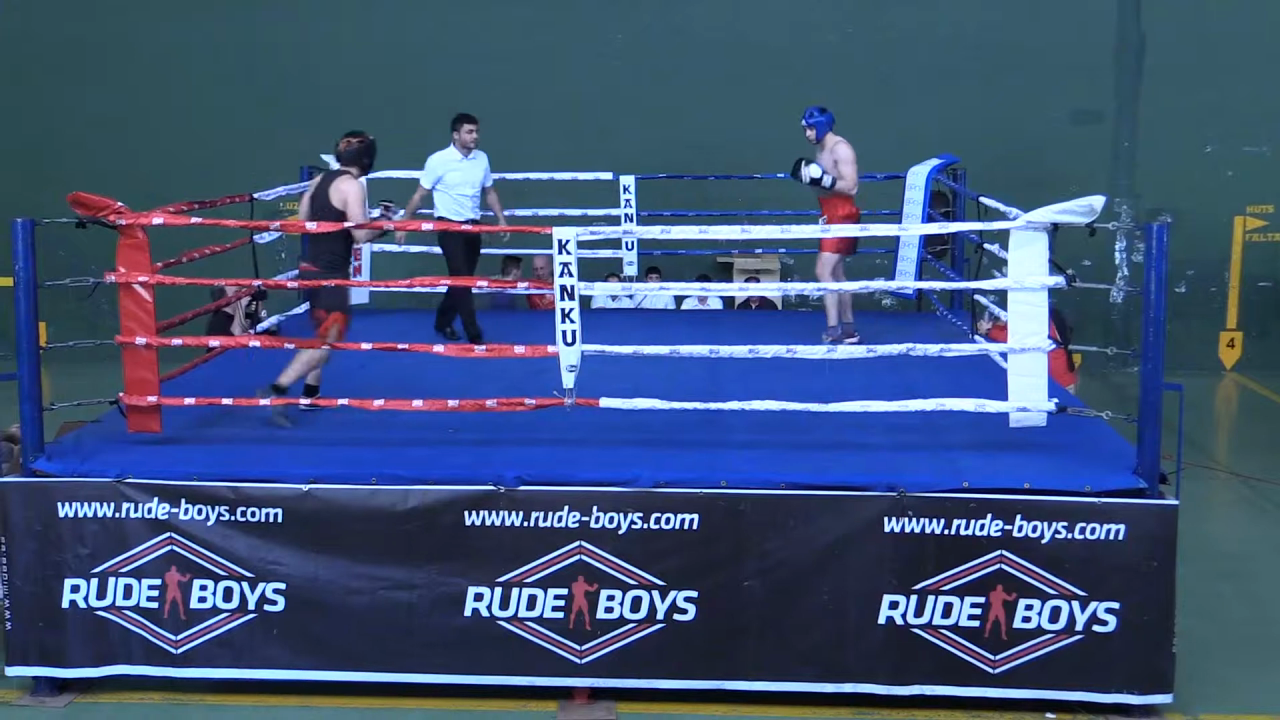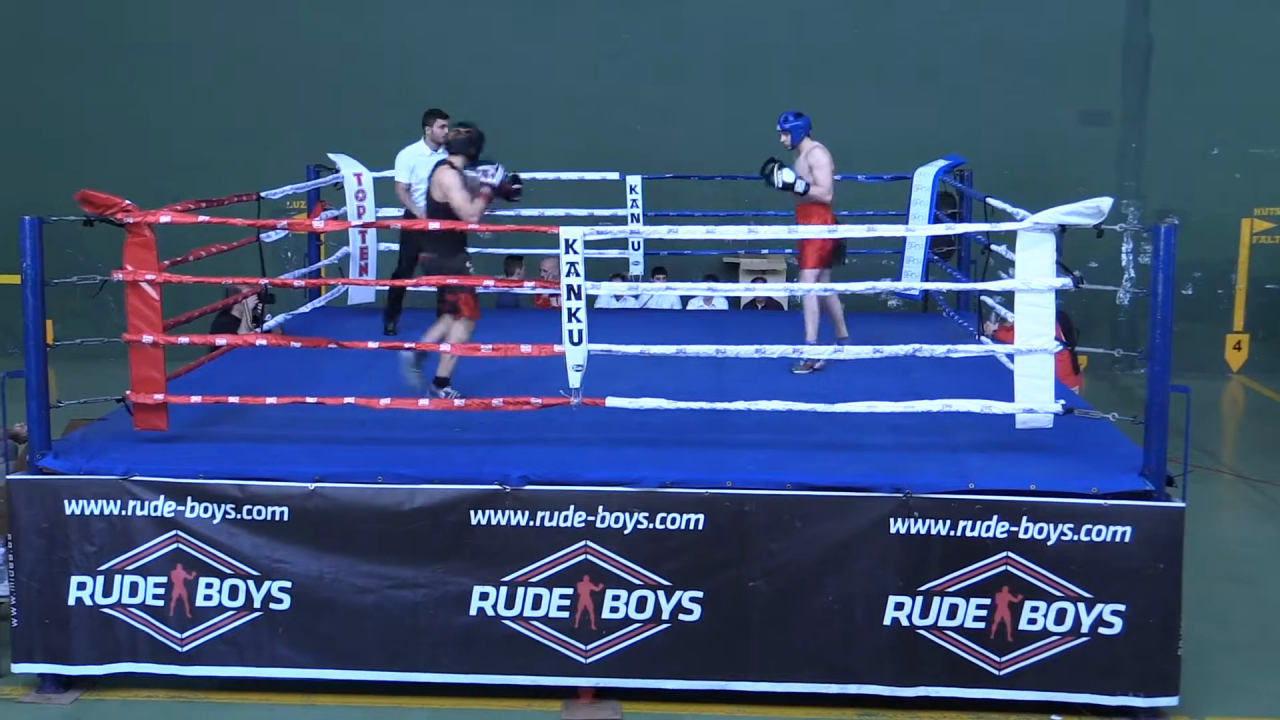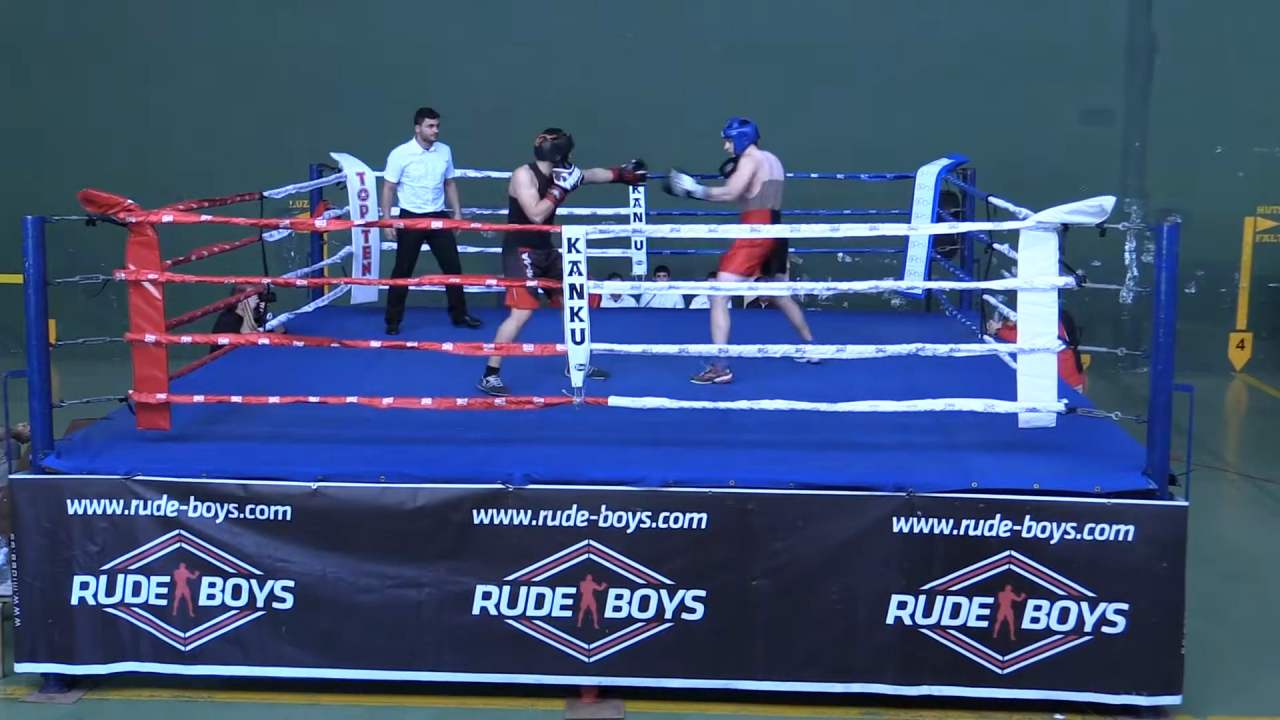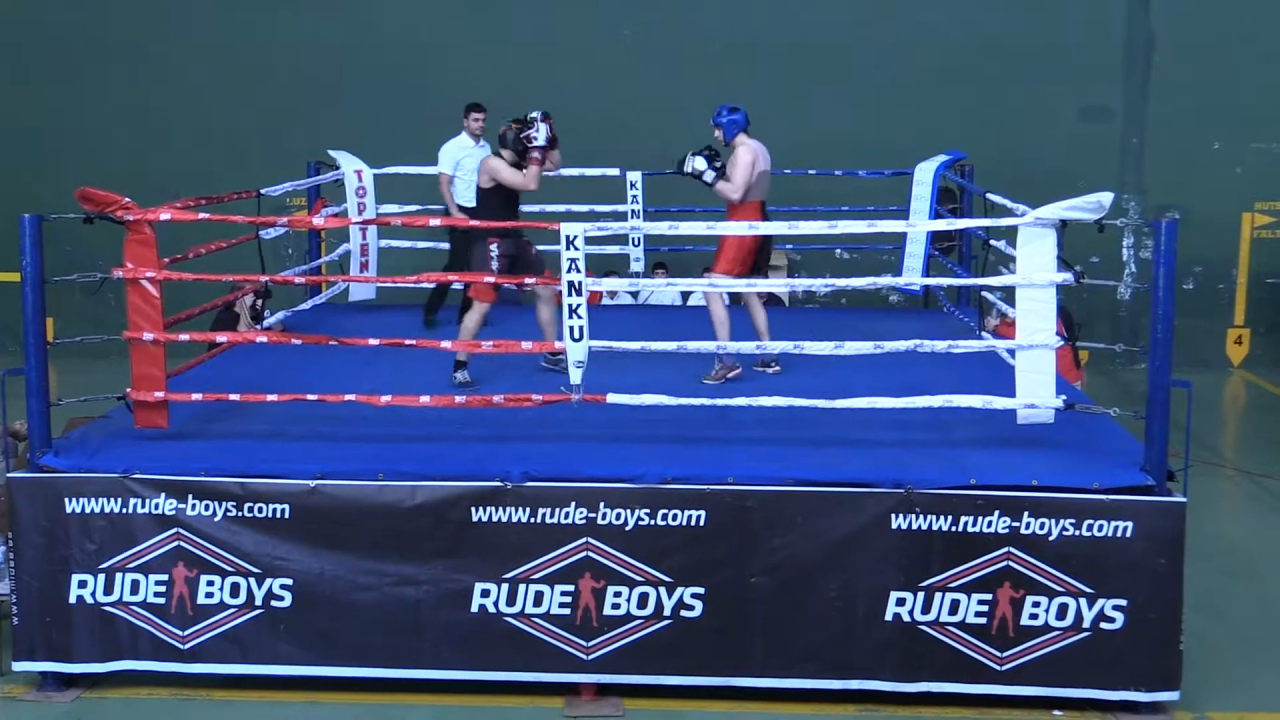
dt=0.5s
person 1, frame 1
left shoulder: (321, 180)
right shoulder: (352, 185)
left elbow: (302, 220)
right elbow: (361, 235)
left hip: (313, 266)
right hip: (329, 272)
left knee: (337, 328)
right knee: (324, 341)
left ankle: (310, 394)
right ankle: (275, 393)
person 1, frame 2
left shoulder: (454, 172)
right shoulder: (448, 176)
left elbow: (467, 193)
right elbow: (470, 217)
left wrist: (498, 186)
right wrist: (488, 187)
left hip: (446, 253)
right hip: (443, 256)
left knee: (458, 314)
right knee: (466, 319)
left ankle: (416, 353)
right ankle: (441, 385)
person 1, frame 3
left shoulder: (555, 174)
right shoulder: (524, 175)
left elbow: (595, 175)
right elbow: (536, 216)
left wrist: (624, 174)
right wrist: (561, 187)
left hip: (545, 250)
right hip: (520, 253)
right knee: (521, 314)
right ankle: (490, 376)
person 1, frame 4
left shoulder: (516, 161)
right shoulder: (492, 164)
left elbow: (554, 164)
right elbow: (531, 184)
left wrist: (547, 133)
right wrist: (538, 146)
left hip: (514, 240)
right hip: (490, 244)
left knee: (547, 291)
right knee: (482, 305)
left ankle: (553, 355)
right ankle: (459, 367)
person 2, frame 1
left shoulder: (841, 148)
right shoulder: (822, 149)
left elbow: (851, 188)
left wrist: (822, 179)
right wrist: (808, 175)
left hip: (842, 215)
right hip: (832, 216)
left knee: (823, 271)
right knee: (836, 274)
left ankle: (833, 332)
right ankle: (848, 329)
person 2, frame 2
left shoulder: (817, 154)
right shoulder: (802, 154)
left elbow: (826, 195)
left wrist: (795, 184)
right wrist: (783, 178)
left hip: (819, 225)
right hip: (811, 224)
left knee: (806, 285)
right ankle: (844, 341)
person 2, frame 3
left shoulder: (750, 160)
right shoulder: (771, 160)
left elbow: (729, 194)
left wrist: (694, 189)
right wrist: (734, 177)
left hip: (756, 234)
left knee: (719, 295)
right knee: (780, 295)
left ankle: (720, 365)
right ankle: (810, 346)
person 2, frame 4
left shoulder: (744, 150)
right shoulder: (757, 149)
left elbow: (734, 194)
left wrist: (705, 174)
right wrist: (720, 168)
left hip: (743, 225)
right hip: (756, 225)
left knee: (712, 292)
right knee: (750, 295)
left ankle: (726, 361)
right ankle: (770, 357)
person 3, frame 1
left shoulder: (482, 159)
right shoulder: (438, 160)
left elbow: (489, 192)
right elbow: (420, 194)
left wrist: (501, 219)
right hip: (449, 227)
left knee: (464, 280)
left ankle: (443, 321)
right ankle: (474, 334)
person 3, frame 2
left shoulder: (449, 154)
right shoulder: (408, 155)
right elbow: (402, 192)
right wrist: (421, 216)
right hip: (415, 220)
right knee: (405, 271)
right ankle: (391, 318)
person 3, frame 3
left shoulder: (445, 151)
right shoulder: (400, 154)
left elbow: (449, 184)
right elbow: (388, 189)
left wrist: (457, 213)
right wrist: (387, 221)
left hip: (439, 217)
right hip: (411, 219)
left knee: (453, 266)
right knee: (402, 272)
left ankle: (459, 314)
right ankle: (393, 321)
person 3, frame 4
left shoulder: (485, 148)
right shoulder: (452, 148)
right elbow: (444, 184)
right wrist: (455, 212)
right hip: (460, 210)
right knee: (458, 263)
left ankle: (467, 312)
right ankle: (432, 308)
